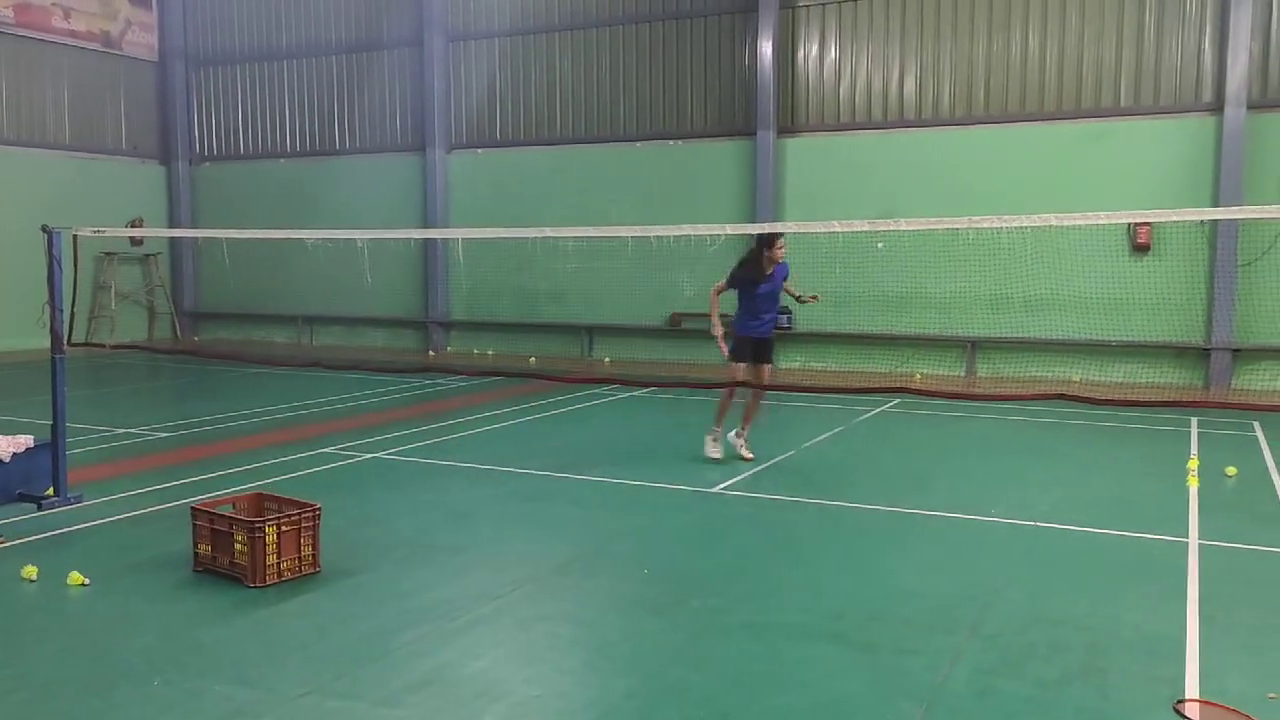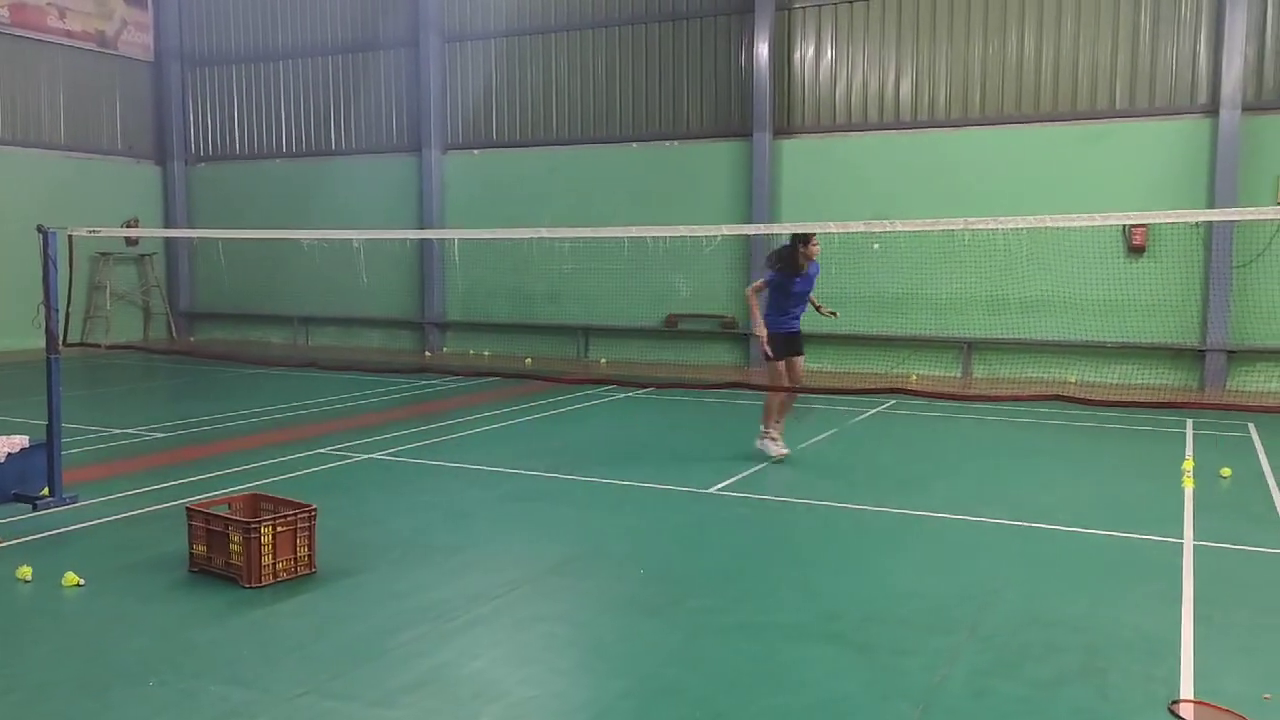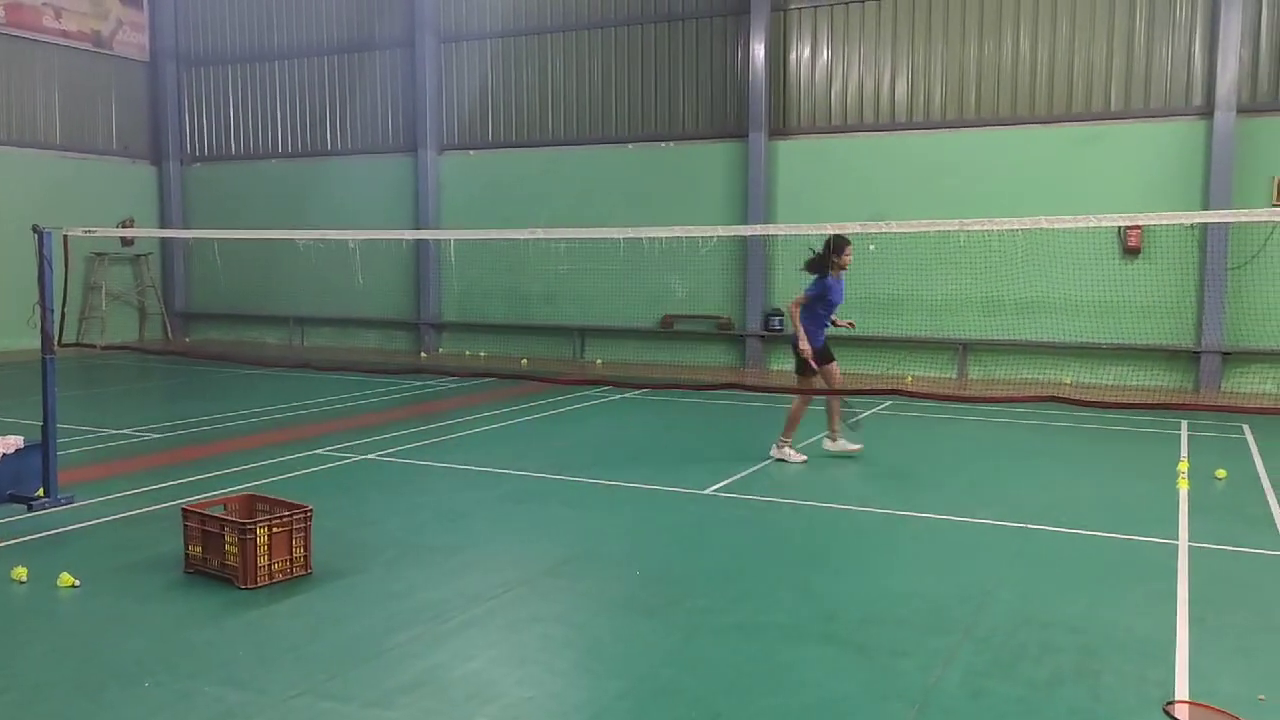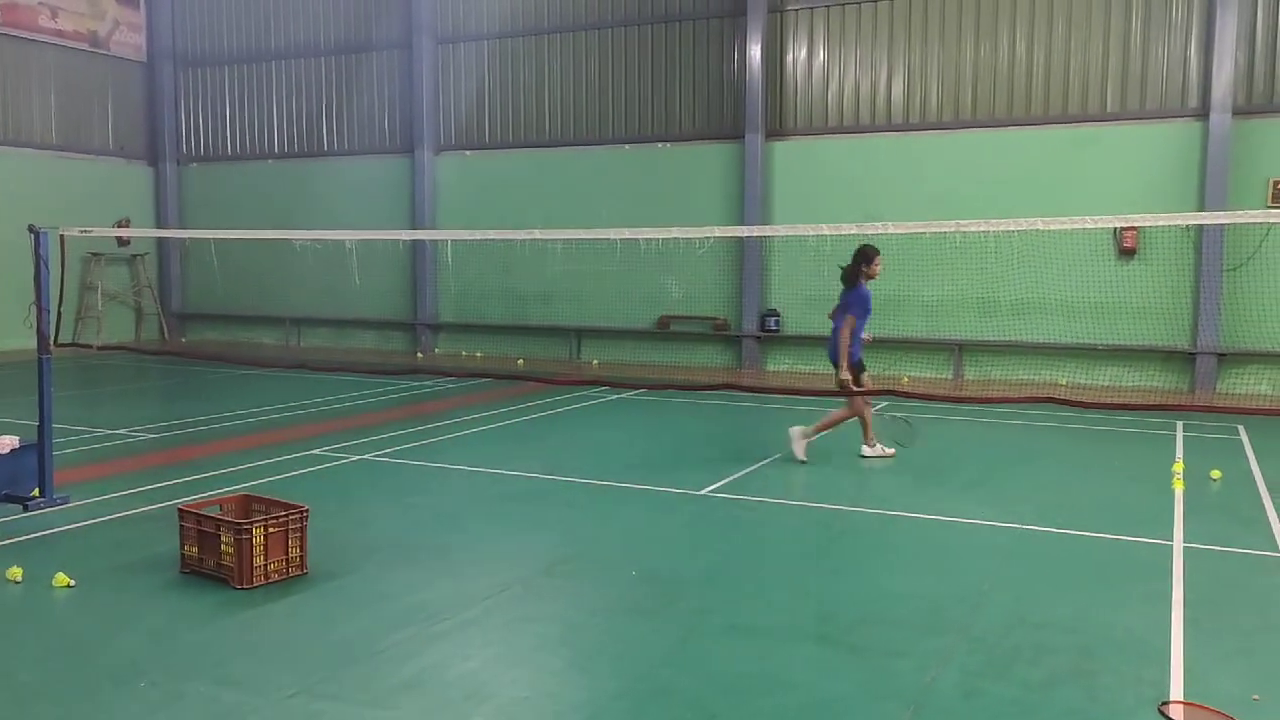
dt=0.1s
person 1, frame 1
left shoulder: (782, 269)
right shoulder: (747, 274)
right elbow: (716, 291)
left wrist: (799, 297)
right wrist: (716, 322)
left hip: (765, 335)
right hip: (743, 333)
left knee: (759, 388)
right knee: (735, 384)
left ankle: (740, 435)
right ankle: (715, 433)
person 1, frame 2
left shoulder: (812, 268)
right shoulder: (783, 273)
right elbow: (751, 291)
left wrist: (819, 308)
right wrist: (758, 324)
left hip: (792, 328)
right hip: (775, 329)
left knee: (797, 383)
right knee: (779, 385)
left ankle: (773, 430)
right ankle: (766, 437)
person 1, frame 3
left shoulder: (837, 278)
right shoulder: (825, 282)
right elbow: (794, 307)
left wrist: (835, 321)
right wrist: (802, 339)
left hip: (819, 339)
right hip: (808, 341)
left knee: (836, 386)
right knee: (807, 395)
left ankle: (834, 439)
right ankle: (782, 445)
person 1, frame 4
left shoulder: (854, 288)
right shoulder: (861, 294)
left elbow: (834, 315)
right elbow: (844, 333)
right wrist: (843, 368)
left hip: (849, 350)
right hip: (846, 353)
left knee: (862, 397)
right knee: (855, 408)
left ankle: (870, 444)
right ankle: (803, 434)
